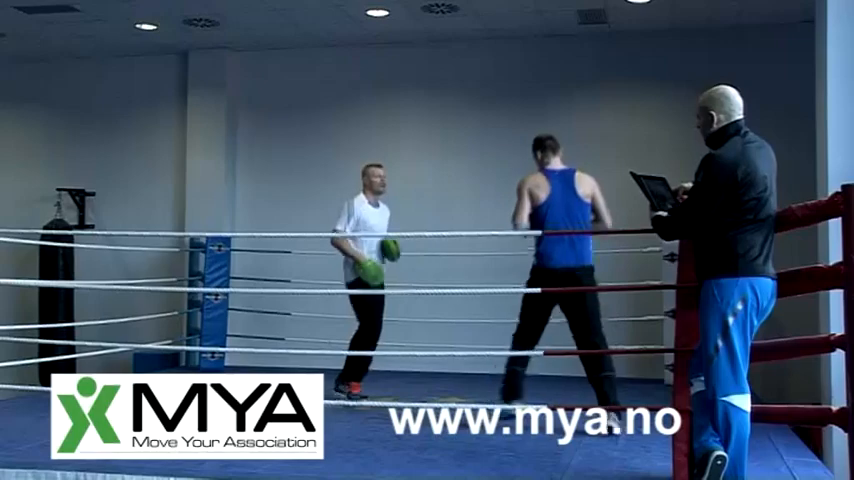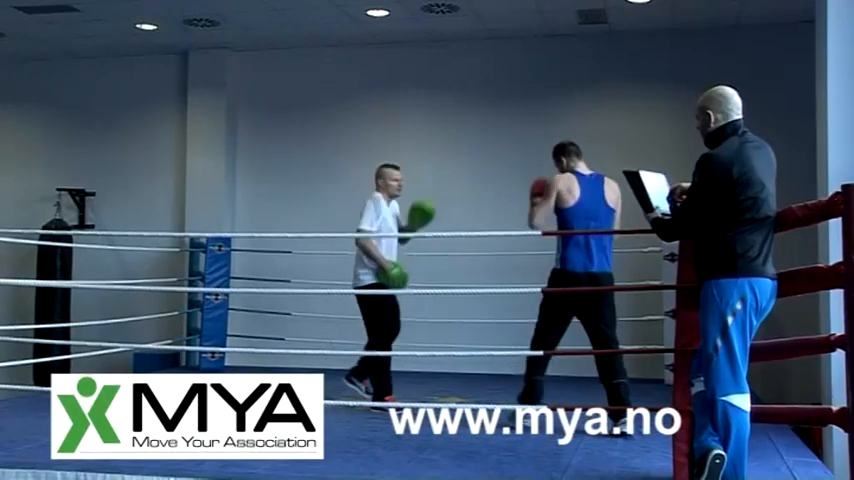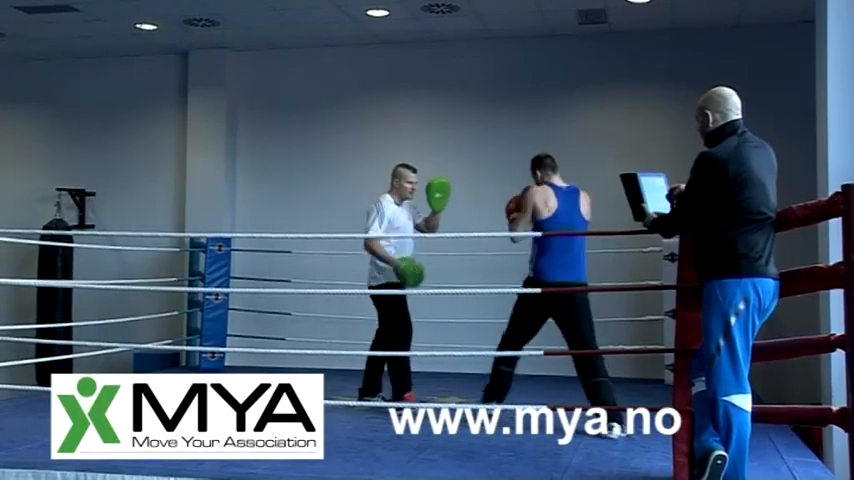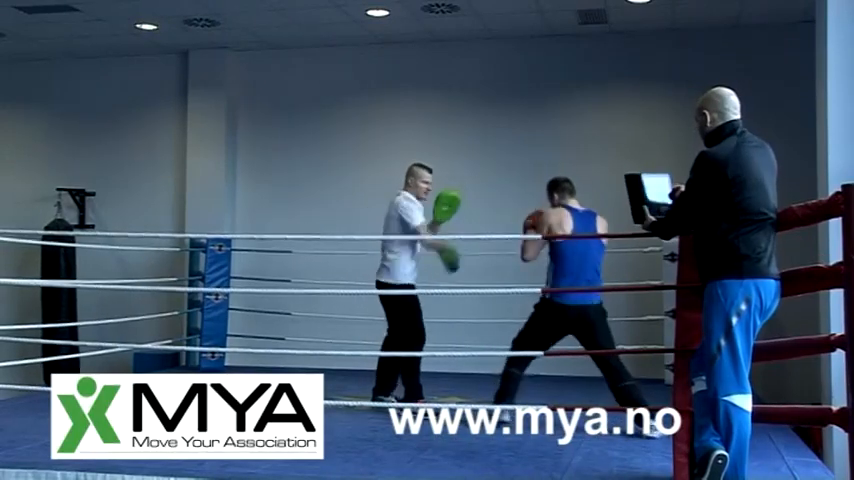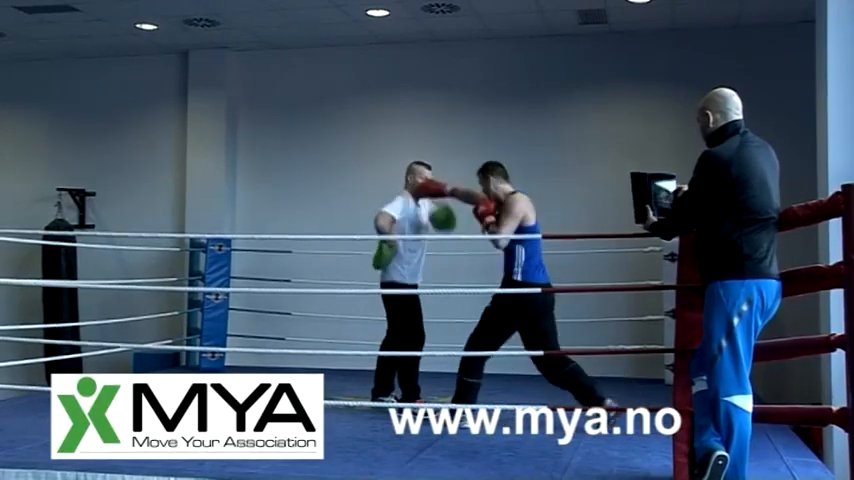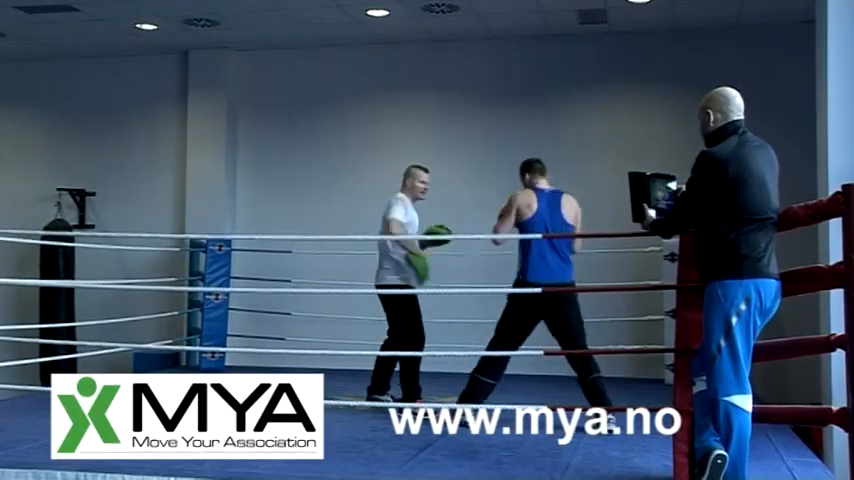
dt=0.5s
person 1, frame 1
left shoulder: (721, 159)
right shoulder: (760, 150)
left elbow: (692, 223)
left wrist: (661, 220)
right wrist: (698, 191)
left hip: (731, 280)
right hip: (757, 278)
left knee: (726, 380)
right knee: (705, 367)
person 1, frame 2
left shoulder: (717, 159)
right shoulder: (761, 150)
left elbow: (690, 224)
left wrist: (659, 222)
right wrist: (695, 191)
left hip: (731, 280)
right hip: (758, 278)
left knee: (725, 379)
right knee: (706, 369)
person 1, frame 3
left shoulder: (715, 158)
right shoulder: (762, 151)
left elbow: (685, 219)
left wrist: (654, 221)
right wrist: (692, 192)
left hip: (733, 280)
right hip: (760, 278)
left knee: (728, 381)
right knee: (707, 368)
person 1, frame 4
left shoulder: (713, 158)
right shoulder: (762, 151)
left elbow: (686, 219)
left wrist: (655, 225)
right wrist: (689, 195)
left hip: (735, 281)
right hip: (763, 279)
left knee: (728, 380)
right knee: (706, 368)
person 1, frame 5
left shoulder: (717, 157)
right shoulder: (763, 151)
left elbow: (689, 217)
left wrist: (657, 225)
right wrist: (691, 196)
left hip: (736, 280)
right hip: (764, 278)
left knee: (729, 380)
right knee: (706, 367)
person 1, frame 6
left shoulder: (714, 158)
right shoulder: (764, 152)
left elbow: (685, 217)
left wrist: (654, 223)
right wrist: (691, 195)
left hip: (735, 281)
right hip: (764, 279)
left knee: (729, 380)
right knee: (707, 368)
person 2, frame 1
left shoulder: (530, 183)
right shoulder: (586, 181)
left elbow: (520, 225)
right elbow: (606, 224)
left hip: (547, 272)
right hip: (580, 272)
left knee: (525, 338)
right knee: (593, 341)
left ankle: (511, 400)
right ankle: (610, 409)
person 2, frame 2
left shoulder: (559, 183)
right shoulder: (612, 187)
left elbow: (535, 224)
left wrist: (541, 199)
left hip: (569, 277)
right hip: (602, 278)
left knee: (543, 342)
right knee: (607, 346)
left ankle: (527, 407)
right ankle: (622, 416)
person 2, frame 3
left shoulder: (536, 194)
right shoulder: (584, 198)
left elbow: (516, 235)
left wrist: (514, 215)
left hip: (541, 286)
right hip: (574, 288)
left knee: (511, 345)
right knee: (589, 353)
left ankle: (491, 405)
right ankle: (611, 419)
person 2, frame 4
left shoulder: (551, 216)
right shoulder: (601, 223)
left elbow: (528, 256)
left wrist: (530, 232)
left hip: (557, 306)
right hip: (591, 308)
left knee: (521, 351)
right knee: (612, 365)
left ankle: (501, 408)
right ankle: (645, 420)
person 2, frame 5
left shoulder: (517, 202)
right shoulder: (515, 201)
left elbow: (500, 241)
right elbow: (481, 199)
left wrist: (487, 220)
right wrist: (448, 190)
left hip: (525, 290)
right hip: (537, 292)
left knee: (477, 349)
right knee: (549, 357)
right ankle: (600, 402)
person 2, frame 6
left shoulder: (520, 199)
right shoulder: (571, 202)
left elbow: (498, 238)
right elbow: (576, 247)
left wrist: (503, 217)
left hip: (530, 288)
right hip: (563, 289)
left knee: (501, 348)
right knee: (579, 352)
left ankle: (468, 408)
right ankle: (605, 414)
person 3, frame 1
left shoulder: (385, 210)
right shoulder: (353, 205)
right elbow: (337, 238)
right wrist: (359, 258)
left hip: (376, 278)
right hip: (359, 277)
left knee: (372, 330)
right knee: (370, 327)
left ankle: (346, 382)
right ankle: (351, 382)
person 3, frame 2
left shoulder: (391, 206)
right shoulder: (374, 203)
left elbow: (401, 235)
right elbow: (364, 239)
left wrist: (417, 221)
right wrist: (385, 263)
left hip: (382, 281)
right hip: (370, 281)
left knee: (391, 328)
right knee: (381, 336)
left ankle: (358, 375)
right ankle: (382, 396)
person 3, frame 3
left shoulder: (407, 207)
right shoulder: (382, 206)
left elbow: (429, 227)
right elbow: (370, 243)
left wrist: (436, 208)
right wrist: (394, 262)
left hip: (393, 281)
right hip: (385, 281)
left knee: (387, 336)
right knee: (401, 333)
left ankle: (369, 391)
right ankle: (403, 394)
person 3, frame 4
left shoulder: (408, 203)
right shoulder: (407, 203)
left elbow: (424, 233)
right elbow: (424, 236)
left wrist: (439, 219)
right wrist: (447, 250)
left hip: (392, 281)
right hip: (398, 281)
left knee: (397, 336)
right knee: (413, 337)
left ankle: (382, 392)
right ankle: (413, 398)
person 3, frame 5
left shoulder: (423, 205)
right shoulder: (402, 201)
left elbow: (441, 222)
right elbow: (381, 220)
left wrist: (444, 215)
right wrist: (389, 242)
left hip: (407, 282)
right hip: (399, 282)
left knee: (397, 337)
right knee: (412, 337)
left ankle: (382, 393)
right ankle: (410, 399)
person 3, frame 6
left shoulder: (409, 210)
right shoulder: (399, 203)
right elbow: (393, 228)
right wrist: (414, 250)
left hip: (399, 282)
right hip: (395, 282)
left knee: (398, 338)
right knee: (413, 338)
left ankle: (378, 391)
right ankle: (411, 398)
